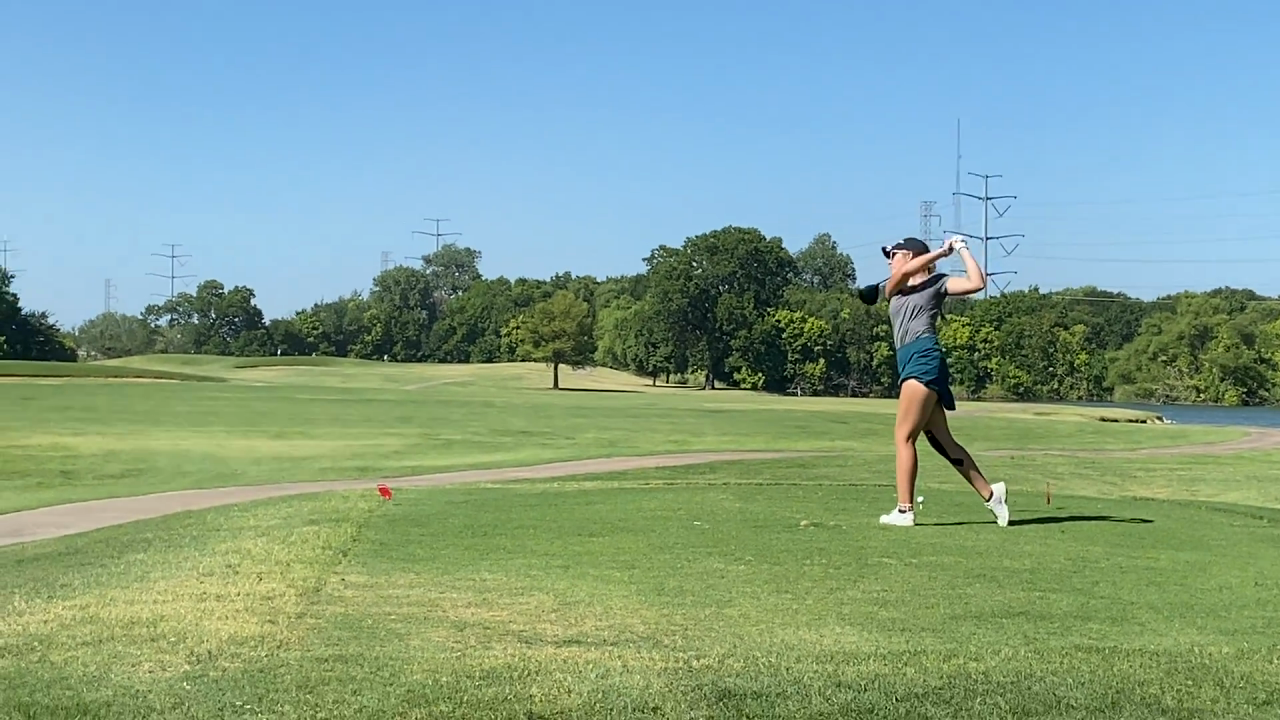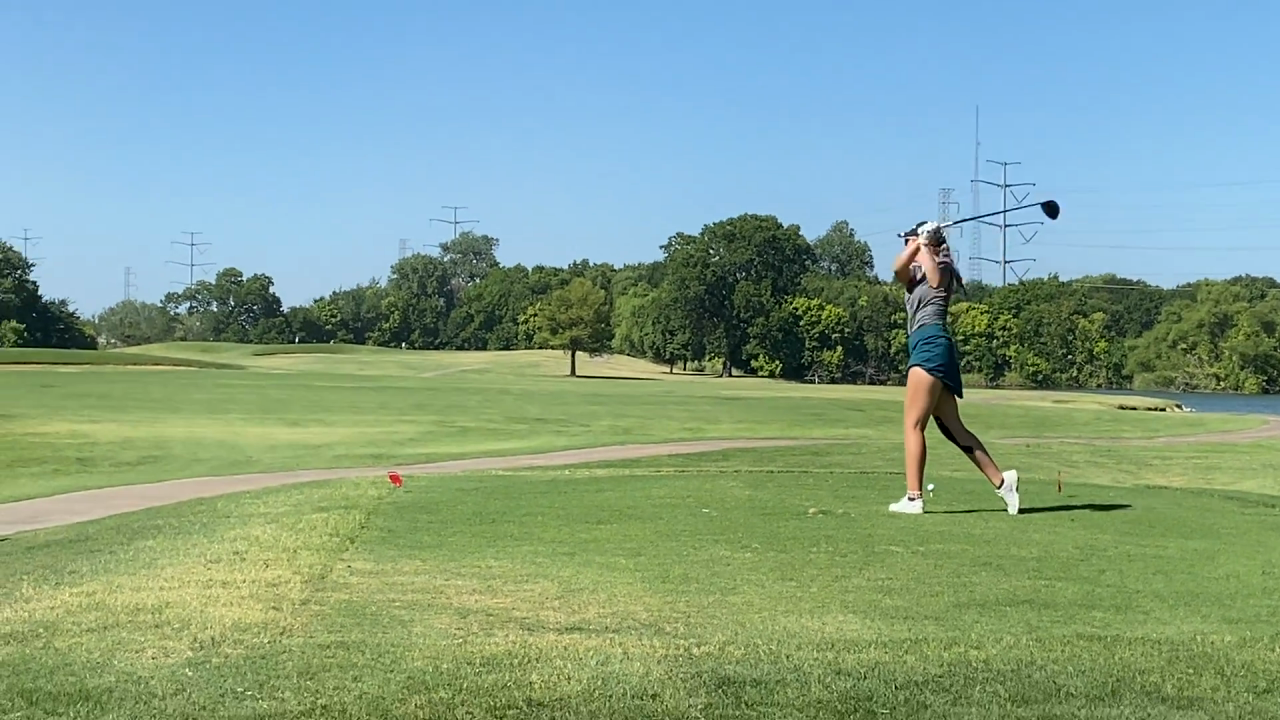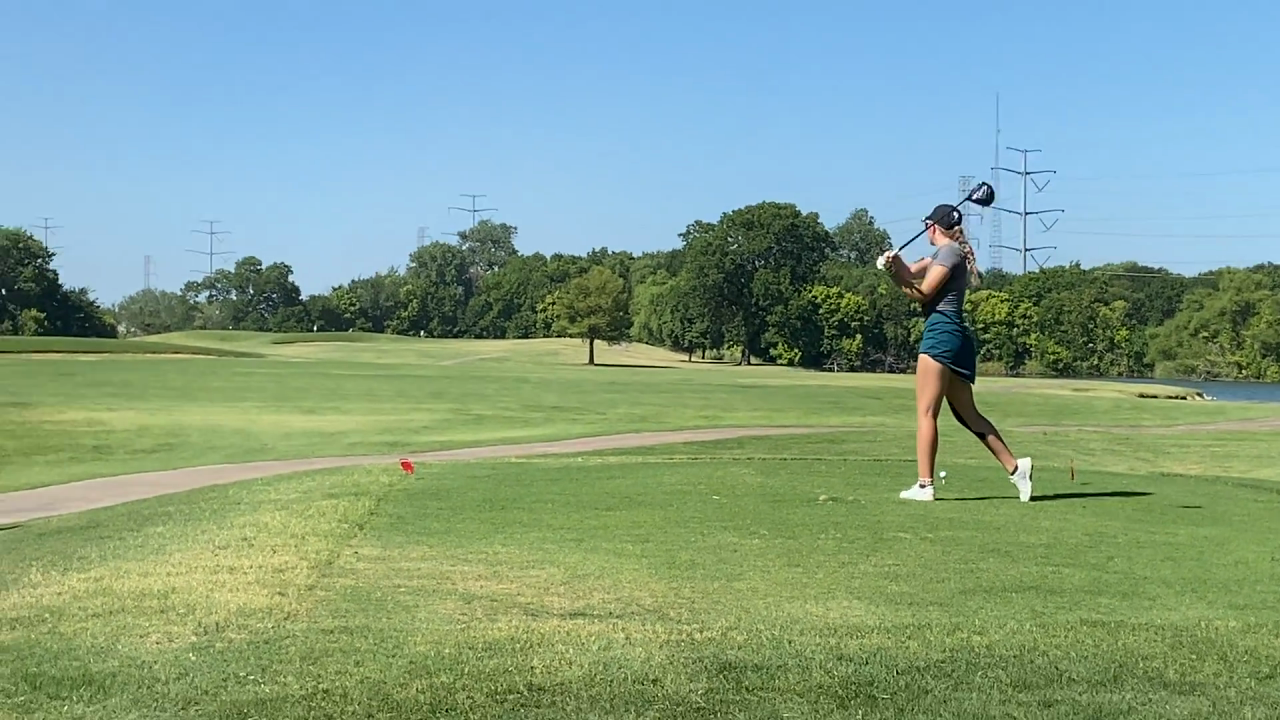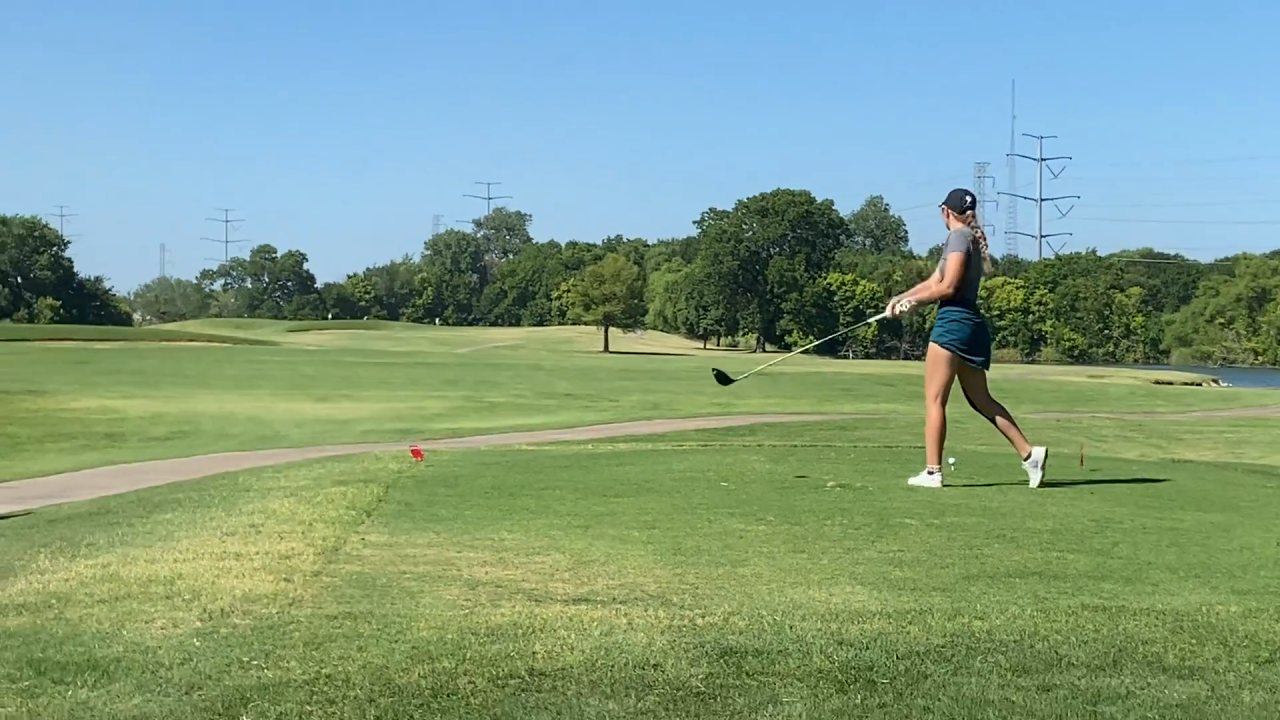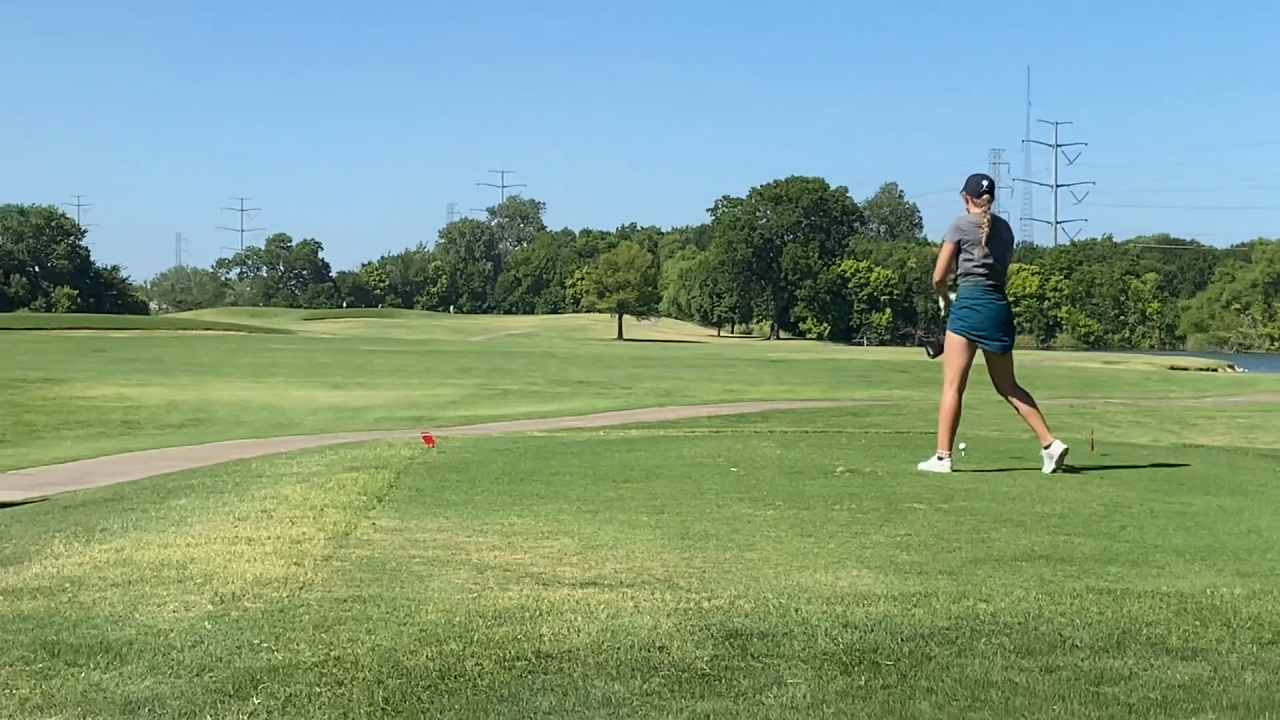
dt=0.2s
person 1, frame 1
left shoulder: (939, 282)
right shoulder: (895, 288)
left elbow: (977, 283)
right elbow: (904, 274)
left wrist: (961, 249)
right wrist: (938, 251)
left hip: (923, 360)
right hip: (911, 363)
left knee: (903, 437)
right knee: (942, 440)
left ankle: (904, 510)
right ankle: (990, 494)
person 1, frame 2
left shoulder: (943, 267)
right shoulder: (918, 270)
left elbow: (935, 281)
right elbow: (901, 270)
left wrist: (923, 239)
right wrist: (912, 249)
left hip: (931, 347)
right hip: (928, 349)
left knee: (913, 425)
right knee: (952, 427)
left ankle: (913, 498)
right ankle: (1002, 481)
person 1, frame 3
left shoulder: (949, 251)
right shoulder: (942, 255)
left elbow: (923, 293)
right elbow: (910, 274)
left wrist: (896, 268)
right wrist: (894, 263)
left hip: (942, 333)
right hip: (956, 336)
left knee: (926, 411)
right knee: (967, 413)
left ankle: (924, 485)
right ankle: (1016, 466)
person 1, frame 4
left shoulder: (957, 239)
right shoulder: (973, 240)
left elbow: (947, 286)
right elbow: (935, 281)
left wrist: (911, 299)
right wrist: (902, 298)
left hip: (952, 322)
right hip: (972, 323)
left knee: (935, 399)
right knee: (981, 399)
left ankle: (932, 472)
right ankle: (1028, 452)
person 1, frame 5
left shoulder: (959, 225)
right shoulder: (1005, 227)
left elbow: (939, 277)
left wrist: (945, 296)
left hip: (969, 307)
right hip: (999, 308)
left knee: (952, 386)
right knee: (1008, 387)
left ankle: (942, 457)
right ankle: (1051, 445)
